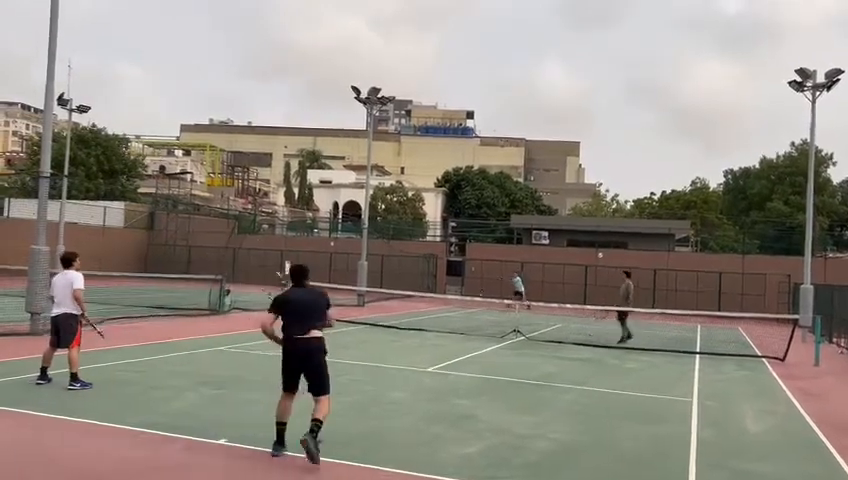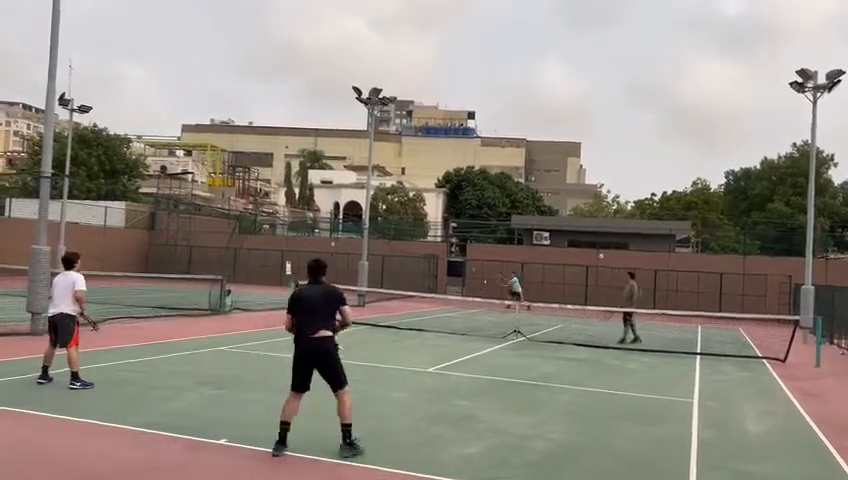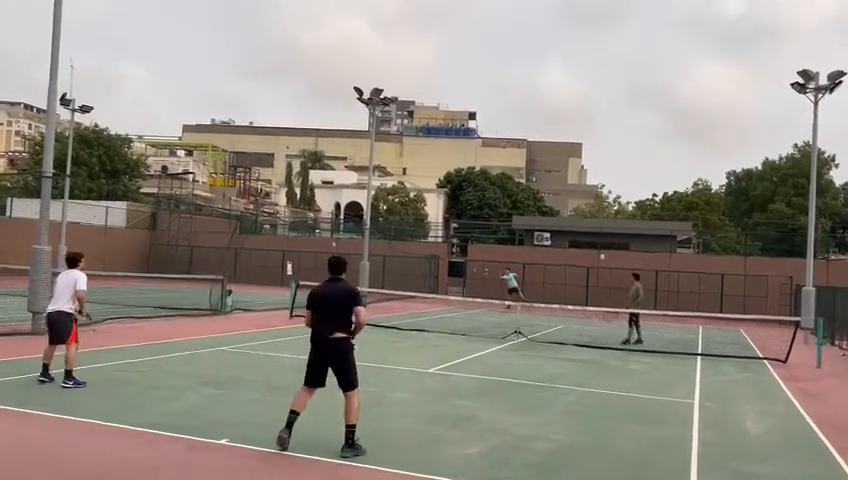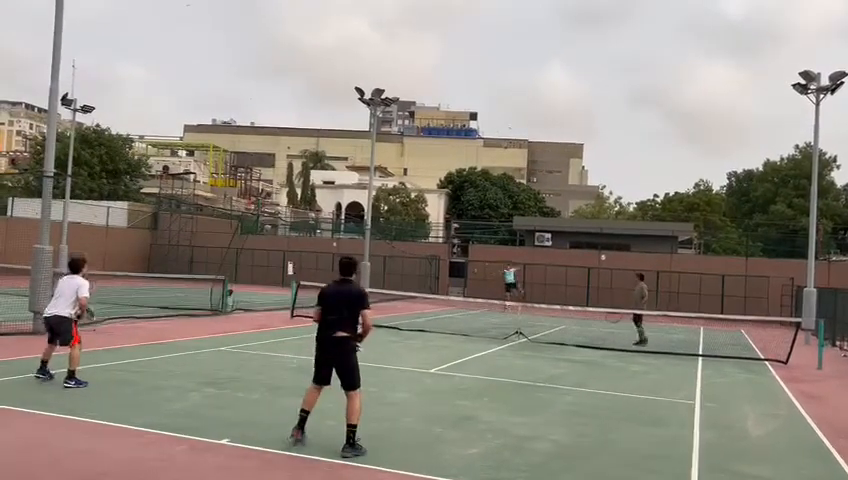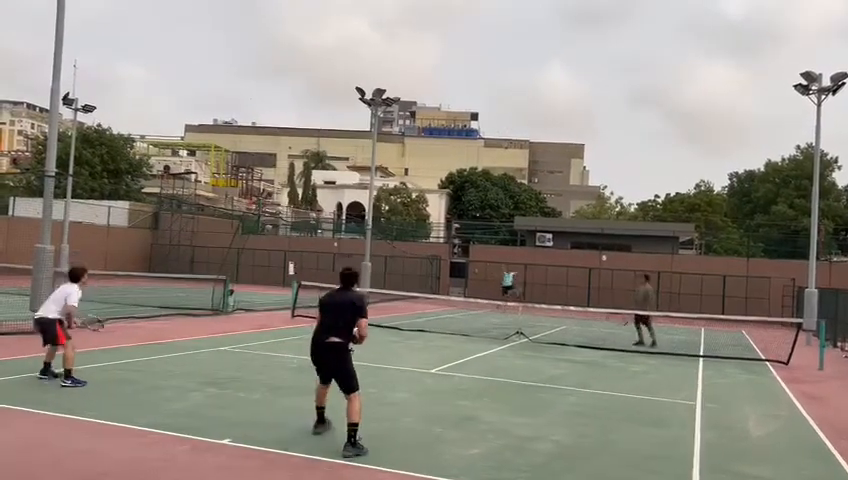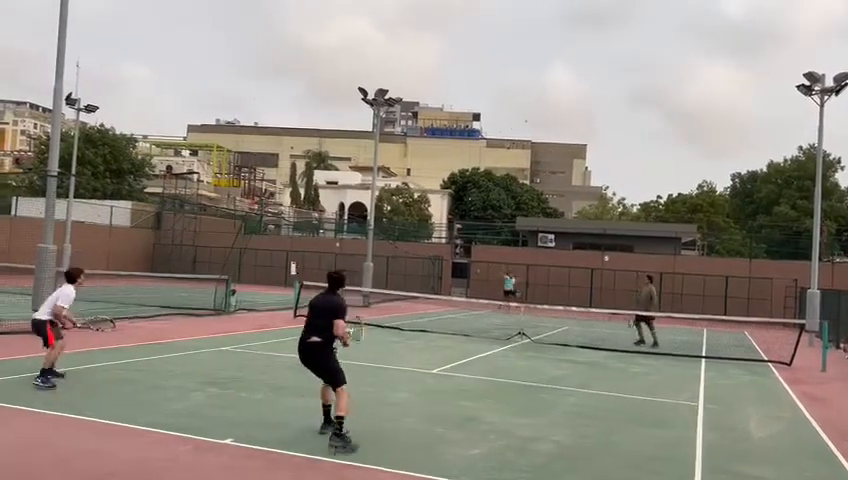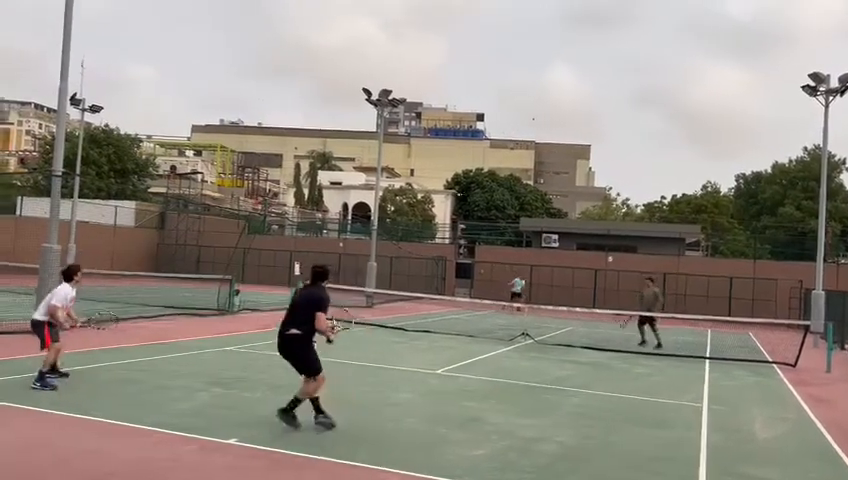
dt=0.2s
person 1, frame 1
left shoulder: (282, 297)
right shoulder: (321, 295)
left elbow: (266, 327)
right elbow: (329, 323)
left wrist: (280, 341)
left hip: (291, 347)
right hip: (314, 346)
left knee: (287, 394)
right knee: (322, 400)
left ankle: (279, 442)
right ankle: (311, 436)
person 1, frame 2
left shoulder: (297, 294)
right shoulder: (334, 292)
left elbow: (289, 326)
right elbow: (348, 320)
left hip: (302, 347)
right hip: (325, 345)
left knee: (295, 394)
right knee: (342, 393)
left ankle: (281, 442)
right ankle: (347, 443)
person 1, frame 3
left shoulder: (315, 292)
right shoulder: (351, 291)
left elbow: (308, 322)
right elbow: (361, 321)
right wrist: (351, 333)
left hip: (318, 344)
right hip: (341, 345)
left knee: (307, 389)
right knee: (352, 394)
left ankle: (287, 429)
right ankle: (350, 444)
person 1, frame 4
left shoulder: (325, 290)
right shoulder: (359, 292)
left elbow: (317, 317)
right elbow: (367, 324)
right wrist: (360, 337)
left hip: (323, 343)
right hip: (343, 345)
left knee: (317, 385)
right knee: (354, 394)
left ankle: (299, 428)
right ankle: (350, 444)
person 1, frame 5
left shoulder: (326, 298)
right shoulder: (358, 301)
right elbow: (362, 333)
right wrist: (357, 340)
left hip: (317, 347)
right hip: (337, 349)
left knee: (324, 382)
right knee: (353, 396)
left ankle: (320, 421)
right ankle: (352, 443)
person 1, frame 6
left shoulder: (316, 299)
right shoulder: (338, 303)
right elbow: (338, 332)
left wrist: (342, 335)
right wrist: (346, 341)
left hip: (304, 348)
right hip: (320, 349)
left knee: (328, 381)
right knee: (341, 390)
left ankle: (328, 422)
right ankle: (338, 434)
person 1, frame 7
left shoulder: (301, 291)
right shoulder: (322, 295)
right elbow: (320, 326)
left wrist: (325, 326)
right wrist: (329, 335)
left hip: (284, 339)
right hip: (298, 341)
left knee: (310, 374)
right knee: (318, 378)
left ankle: (319, 414)
right ankle: (287, 411)
person 2, frame 1
left shoulder: (56, 277)
right shoulder: (77, 275)
left elbow: (52, 297)
right elbow: (77, 294)
right wrist: (83, 310)
left hip: (55, 315)
right hip: (69, 316)
left knee: (52, 346)
right knee: (74, 347)
left ankle: (42, 375)
right ankle: (74, 380)
person 2, frame 2
left shoulder: (58, 277)
right shoulder: (78, 277)
right elbow: (79, 295)
right wrist: (82, 309)
left hip: (52, 314)
right hip: (67, 316)
left knee: (52, 345)
right knee: (72, 347)
left ankle: (44, 374)
right ankle: (75, 380)
person 2, frame 3
left shoulder: (61, 275)
right shoulder: (80, 275)
right elbow: (81, 295)
right wrist: (81, 308)
left hip: (51, 312)
right hip: (64, 314)
left knee: (52, 343)
right knee: (72, 345)
left ankle: (45, 373)
right ankle: (68, 378)
person 2, frame 4
left shoulder: (63, 279)
right shoulder: (83, 283)
right elbow: (83, 303)
left wrist: (75, 312)
right wrist: (81, 314)
left hip: (48, 315)
right hip: (62, 318)
left knee: (52, 342)
right knee: (76, 346)
left ankle: (42, 369)
right ankle: (71, 379)
person 2, frame 5
left shoulder: (66, 287)
right shoulder: (76, 291)
right elbow: (69, 311)
left wrist: (70, 321)
right wrist: (70, 323)
left hip: (40, 318)
right hip: (50, 319)
left knee: (55, 343)
right knee: (69, 345)
left ankle: (46, 370)
right ankle: (68, 378)
person 2, frame 6
left shoulder: (67, 289)
right shoulder: (69, 292)
left elbow: (63, 310)
right elbow: (57, 311)
left wrist: (72, 321)
right wrist: (64, 324)
left hip: (42, 320)
right hip: (43, 321)
left knee: (58, 344)
right knee: (58, 345)
left ankle: (48, 370)
right ankle: (42, 377)
person 2, frame 7
left shoulder: (72, 290)
right shoulder: (64, 290)
left elbow: (67, 307)
right elbow: (52, 310)
left wrist: (75, 320)
right wrist: (62, 324)
left hip: (47, 321)
right hip: (42, 321)
left knee: (55, 346)
right knee: (55, 347)
left ankle: (53, 369)
right ankle: (40, 380)
